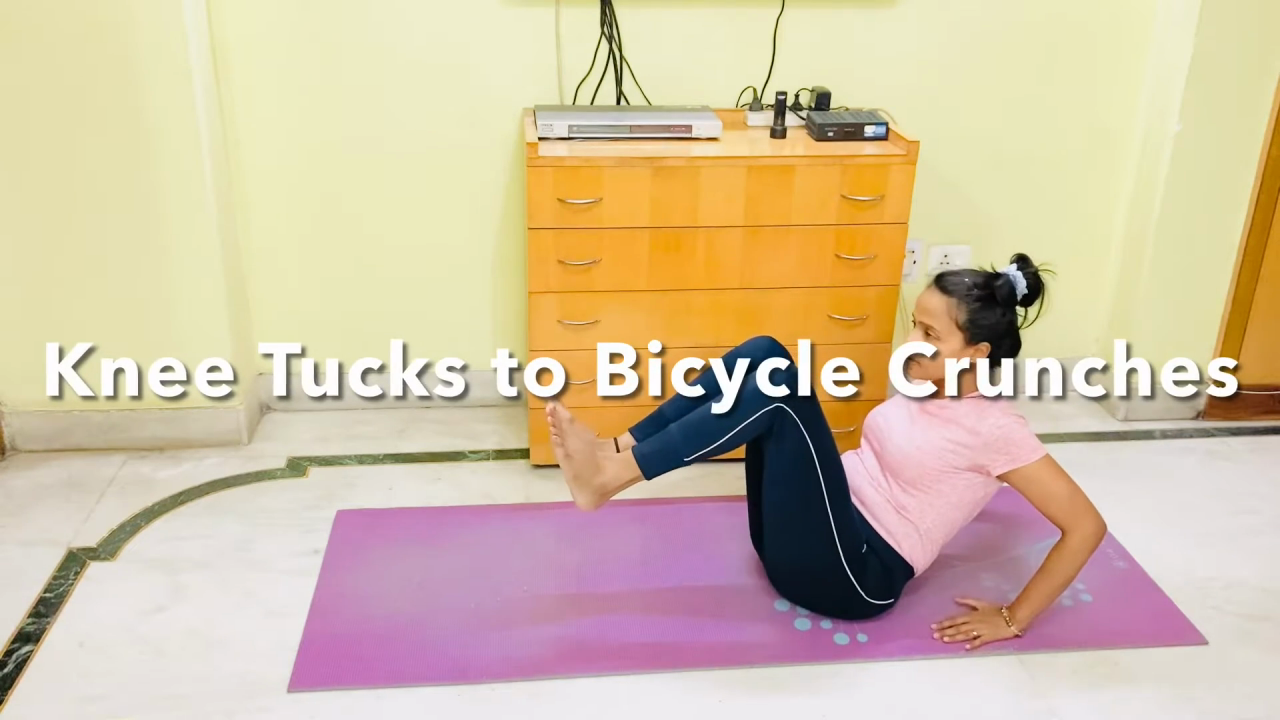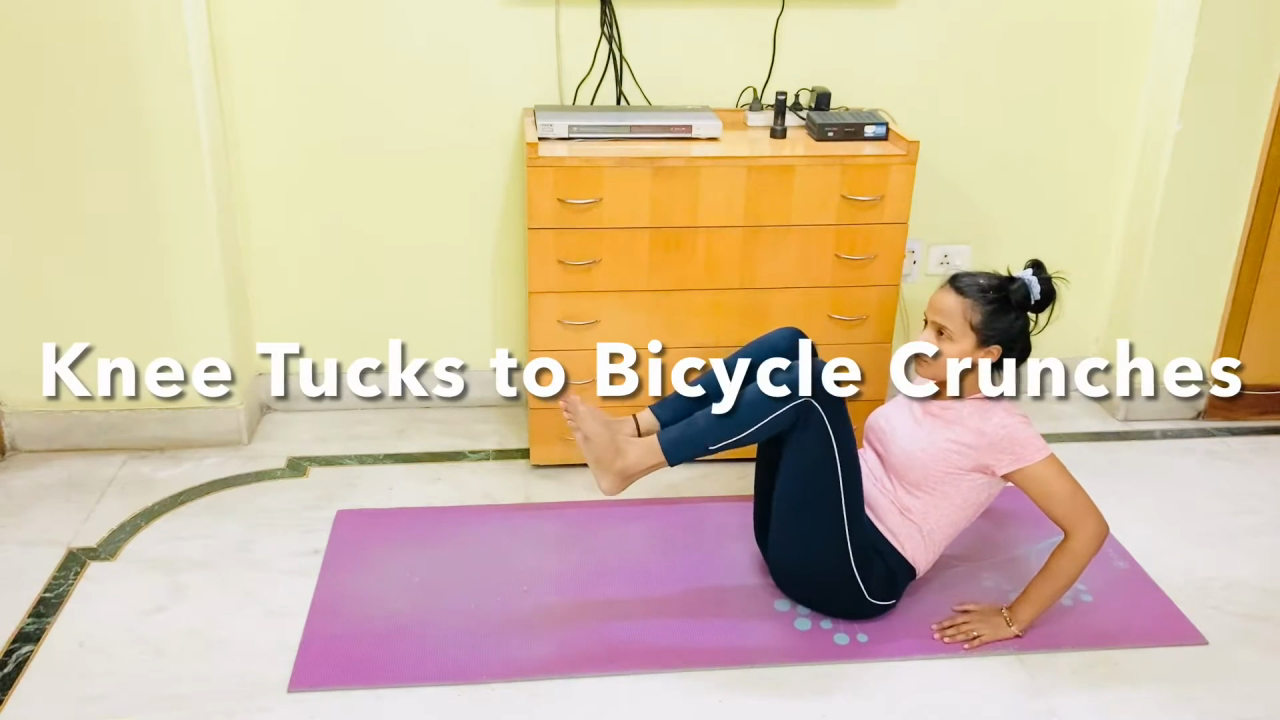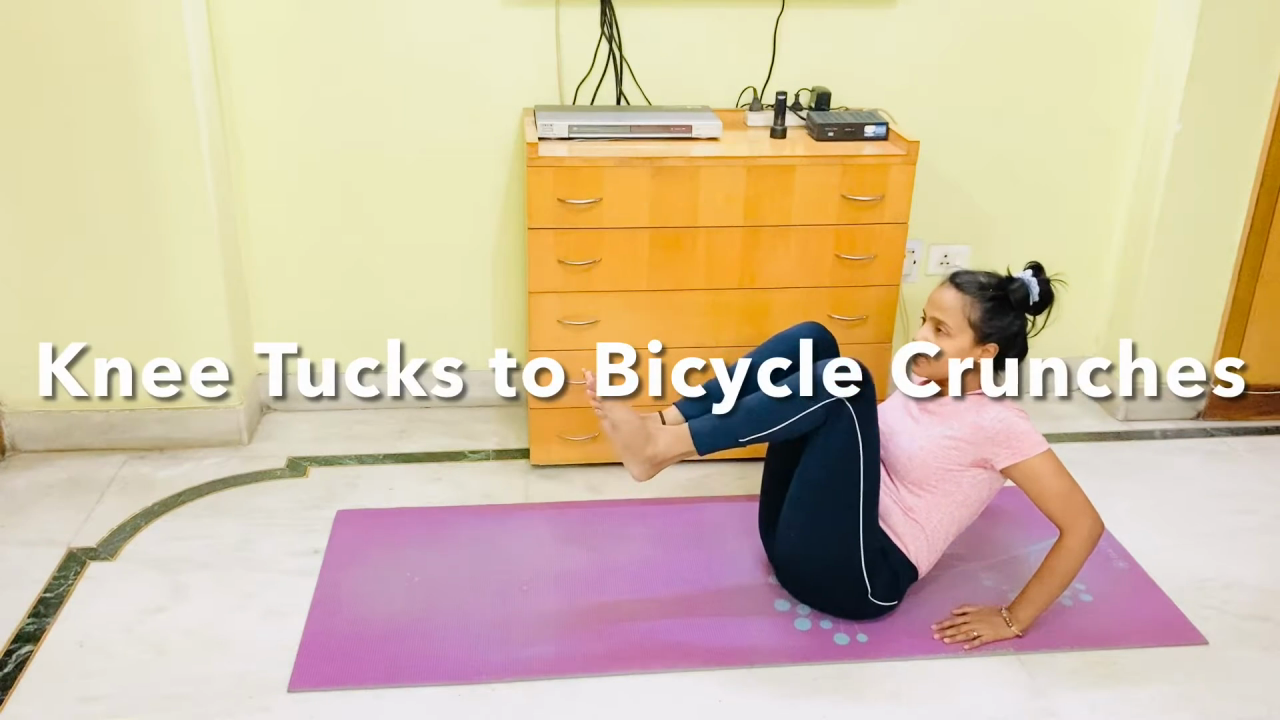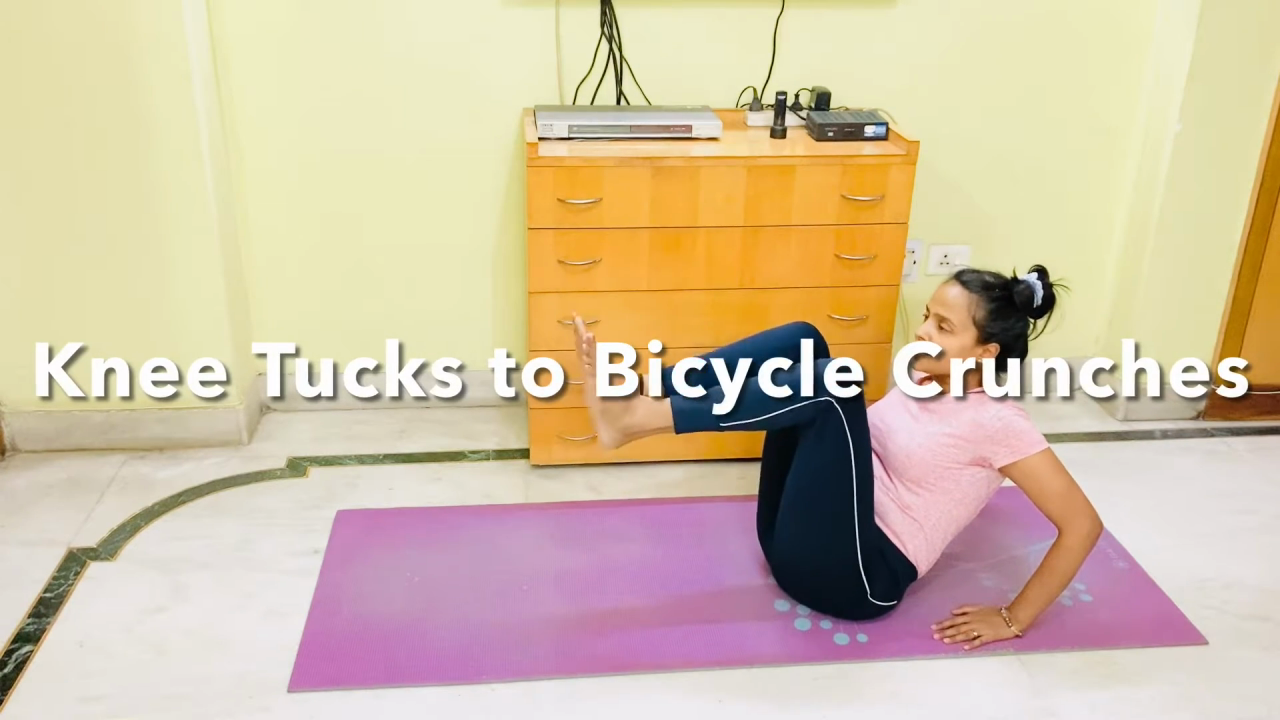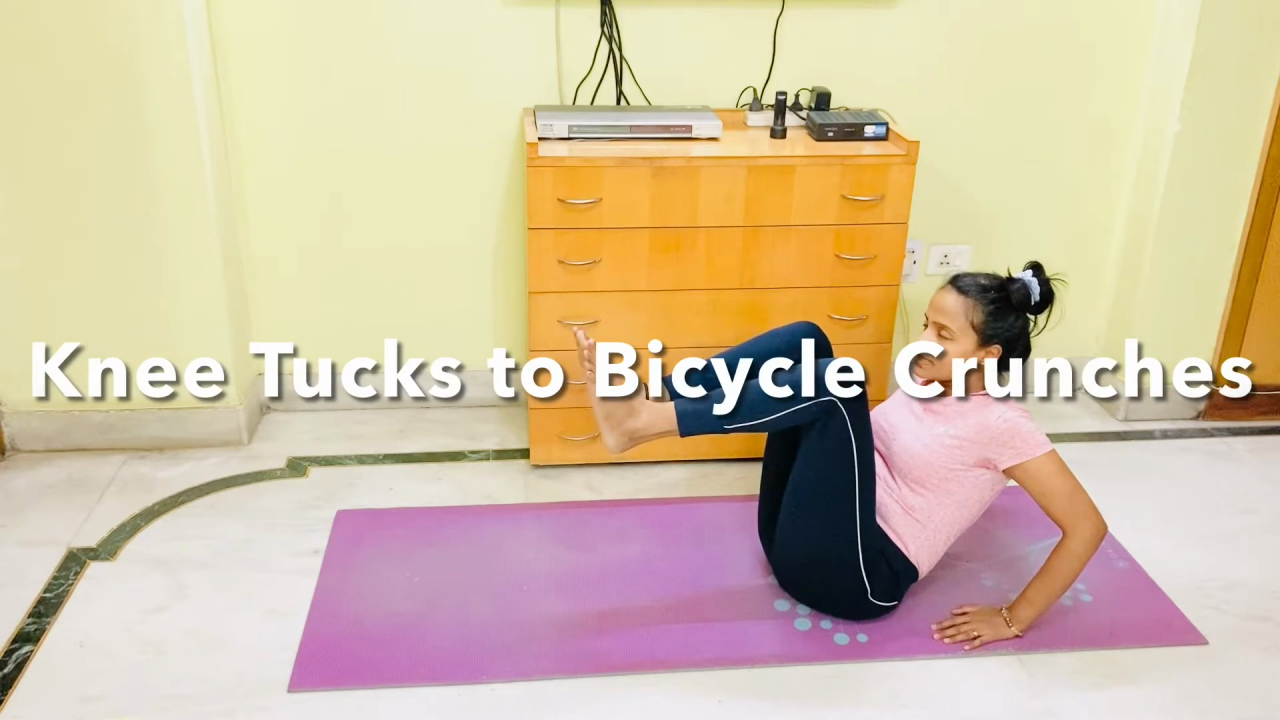
dt=0.5s
person 1, frame 1
left shoulder: (994, 430)
right shoulder: (929, 385)
left elbow: (1086, 527)
left wrist: (1013, 619)
left hip: (849, 572)
right hip: (824, 522)
left knee: (778, 388)
right knee: (762, 354)
left ankle: (611, 476)
right ankle: (617, 449)
person 1, frame 2
left shoulder: (999, 431)
right shoulder: (930, 384)
left elbow: (1088, 528)
left wrist: (1013, 620)
left hip: (852, 572)
right hip: (802, 530)
left knee: (809, 385)
right knee: (785, 346)
left ankle: (633, 460)
right ankle: (635, 429)
person 1, frame 3
left shoulder: (997, 426)
right shoulder: (926, 382)
left elbow: (1084, 526)
left wrist: (1013, 620)
left hip: (853, 575)
right hip: (799, 534)
left knee: (843, 380)
right knee: (811, 339)
left ankle: (663, 446)
right ankle: (666, 423)
person 1, frame 4
left shoulder: (996, 424)
right shoulder: (923, 380)
left elbow: (1082, 526)
left wrist: (1013, 620)
left hip: (855, 574)
right hip: (796, 534)
left knee: (829, 381)
right knee: (801, 340)
left ankle: (638, 420)
right ankle: (644, 395)
person 1, frame 5
left shoulder: (1001, 427)
right shoulder: (925, 383)
left elbow: (1087, 528)
left wrist: (1012, 620)
left hip: (854, 574)
right hip: (799, 535)
left knee: (833, 382)
right knee: (805, 340)
left ankle: (643, 422)
right ankle: (649, 403)
